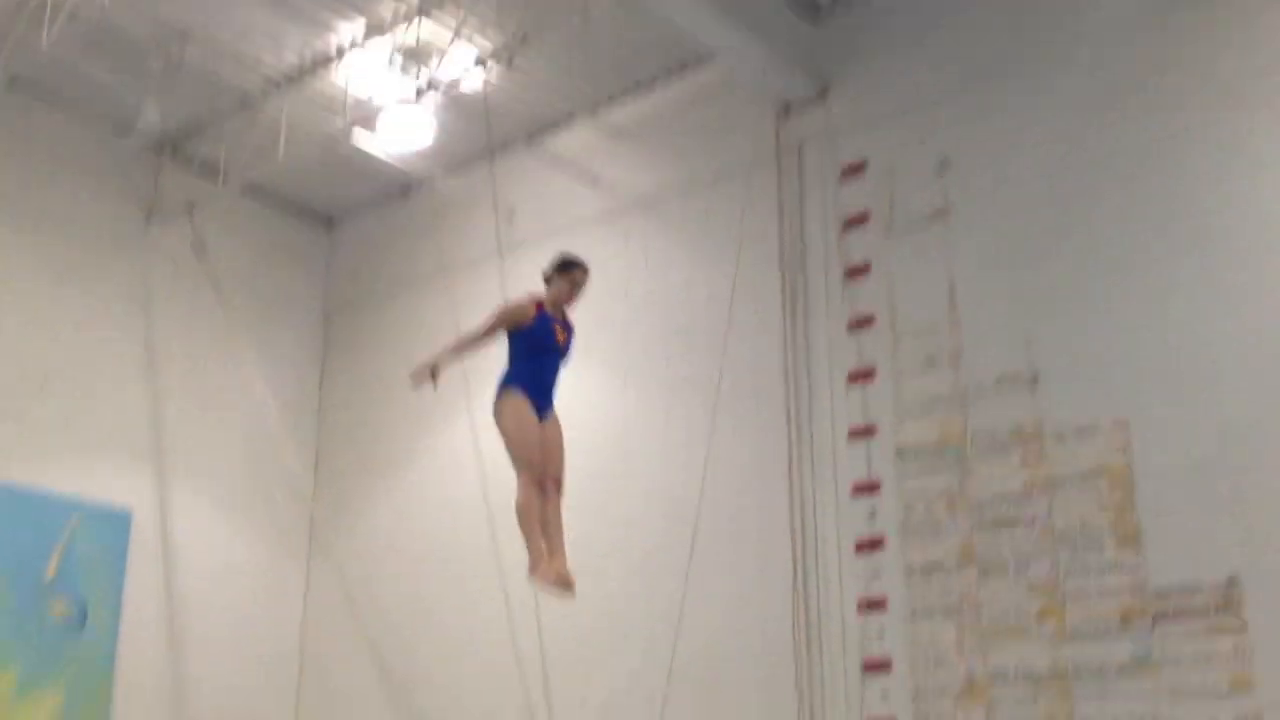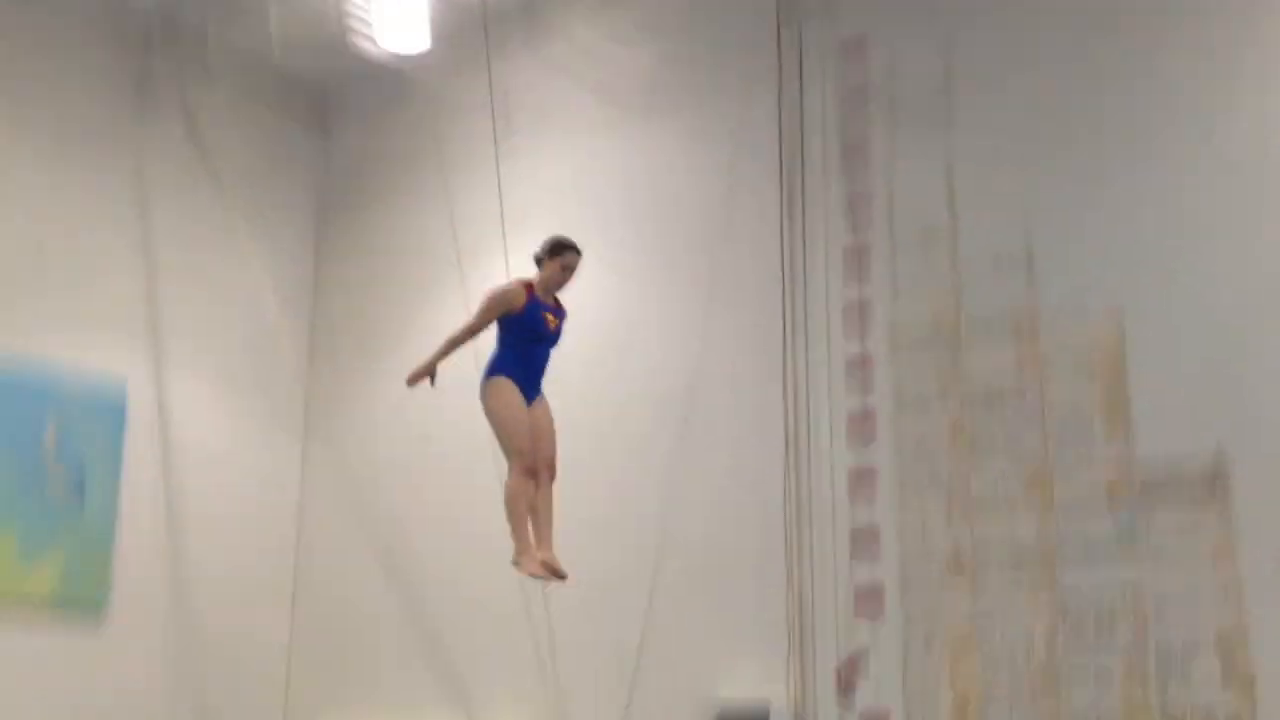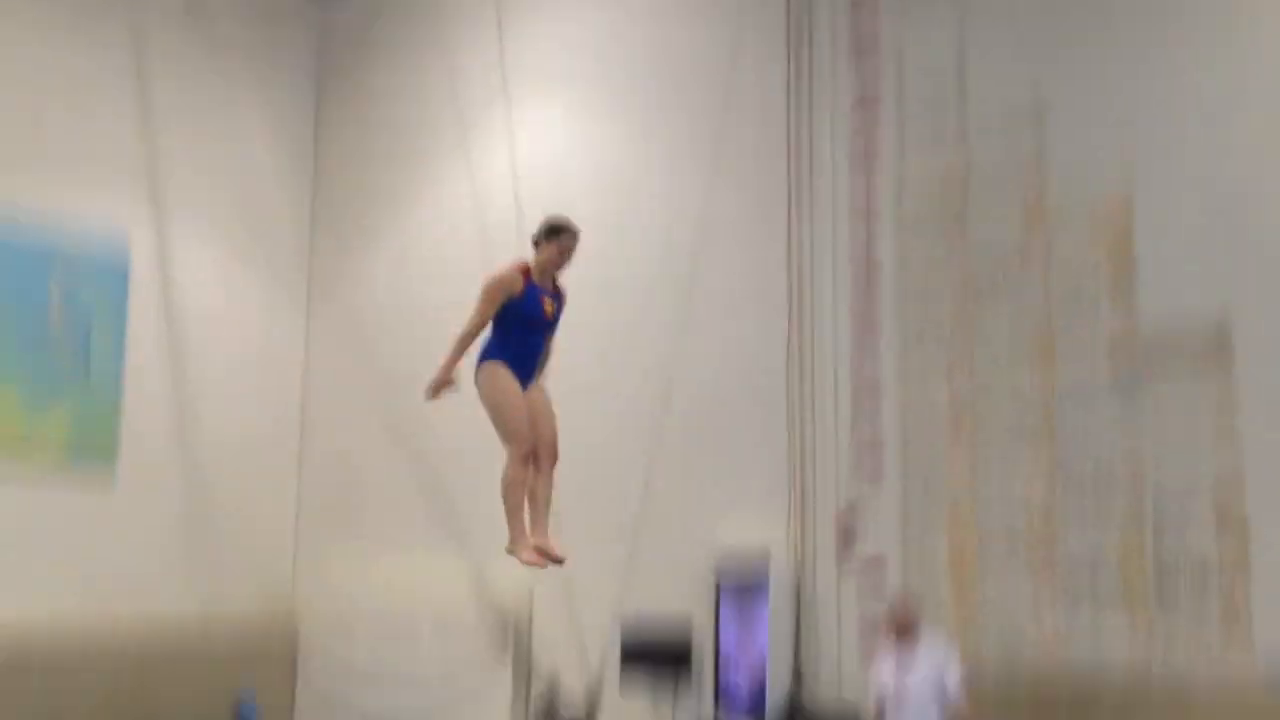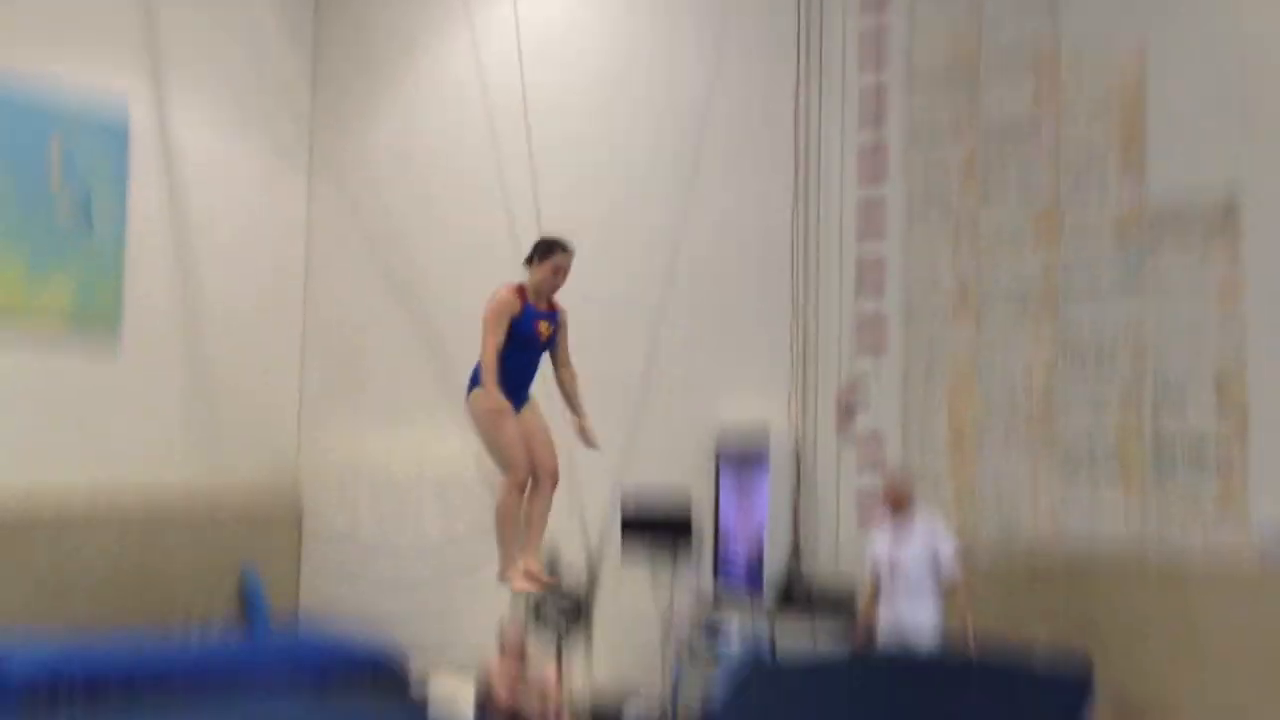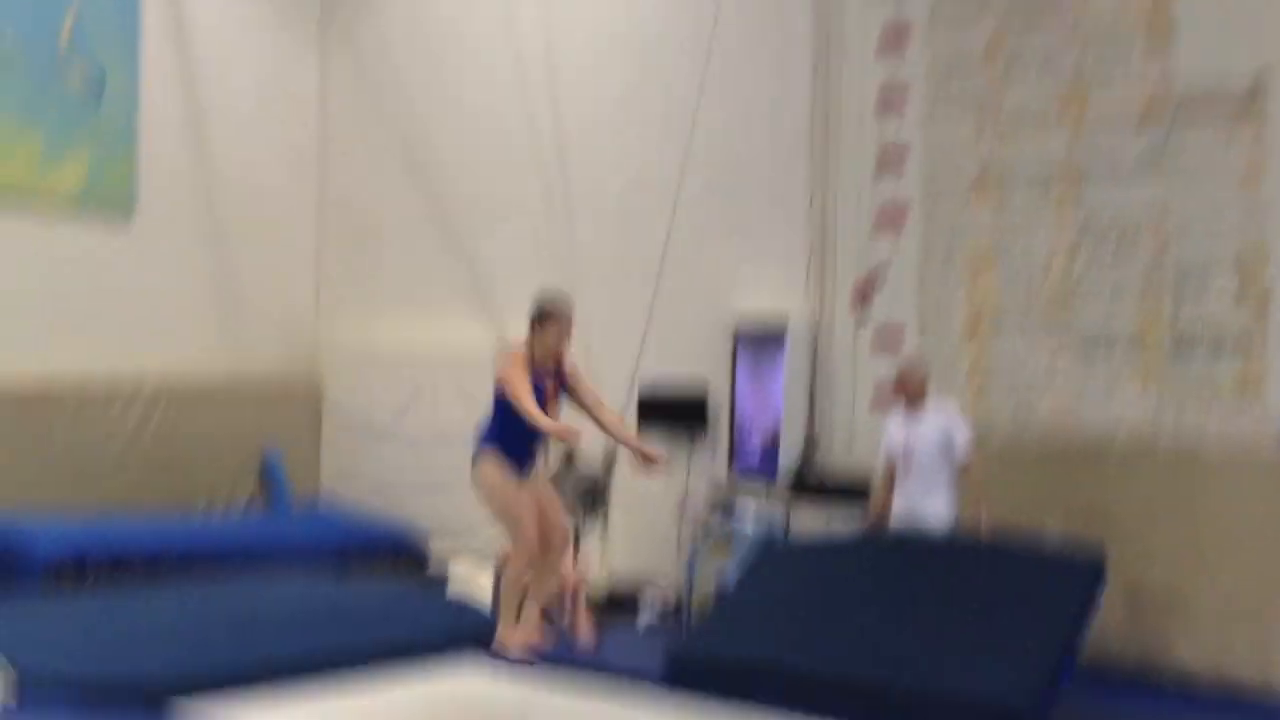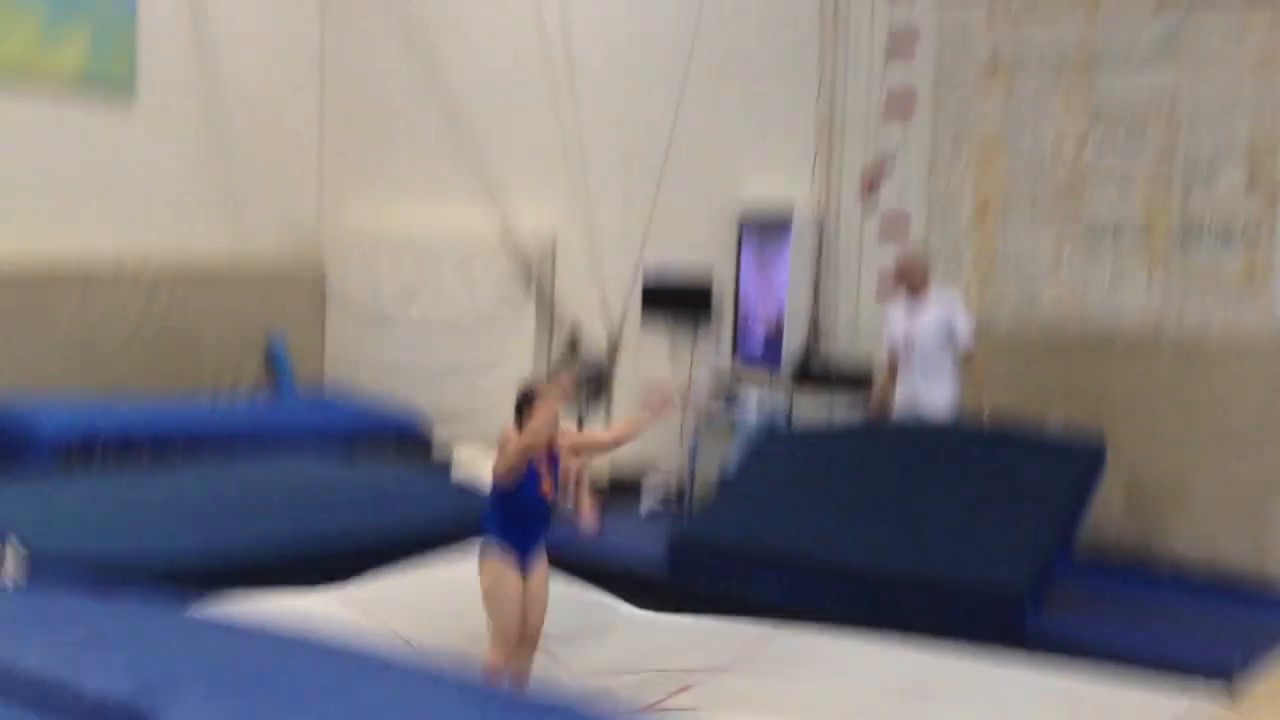
dt=0.1s
person 1, frame 1
left shoulder: (567, 326)
right shoulder: (525, 310)
right elbow: (477, 336)
right wrist: (437, 362)
left hip: (544, 407)
right hip: (516, 398)
left knee: (552, 485)
right knee: (531, 477)
left ankle: (557, 561)
right ankle: (538, 559)
person 1, frame 2
left shoulder: (559, 311)
right shoulder: (513, 295)
right elbow: (470, 329)
right wrist: (432, 362)
left hip: (532, 394)
right hip: (502, 384)
left knee: (545, 471)
right knee: (522, 464)
left ankle: (544, 551)
right ankle: (523, 550)
person 1, frame 3
left shoulder: (558, 294)
right shoulder: (511, 280)
right elbow: (475, 325)
left wrist: (535, 379)
right wrist: (447, 369)
left hip: (528, 376)
right hip: (496, 367)
left knee: (547, 453)
right knee: (521, 450)
left ankle: (539, 535)
right ankle: (518, 537)
person 1, frame 4
left shoulder: (556, 314)
right shoulder: (506, 300)
left elbow: (564, 369)
right elbow: (490, 351)
left wrist: (581, 419)
right wrist: (493, 394)
left hip: (519, 400)
right hip: (488, 395)
left knee: (548, 474)
right knee: (518, 475)
left ankle: (529, 559)
right ankle: (508, 567)
person 1, frame 5
left shoulder: (565, 372)
right shoulder: (515, 363)
left elbow: (599, 411)
right elbow: (524, 402)
left wrist: (635, 446)
right wrist: (549, 425)
left hip: (525, 465)
right hip: (495, 460)
left knee: (557, 540)
right knee: (529, 543)
left ankle: (529, 621)
right ankle: (507, 629)
person 1, frame 6
left shoulder: (560, 444)
right shoulder: (513, 445)
left elbow: (606, 440)
right elbow: (531, 440)
left wrist: (647, 415)
left hip: (533, 551)
right hip: (501, 549)
left knee: (533, 626)
left ankle: (518, 675)
